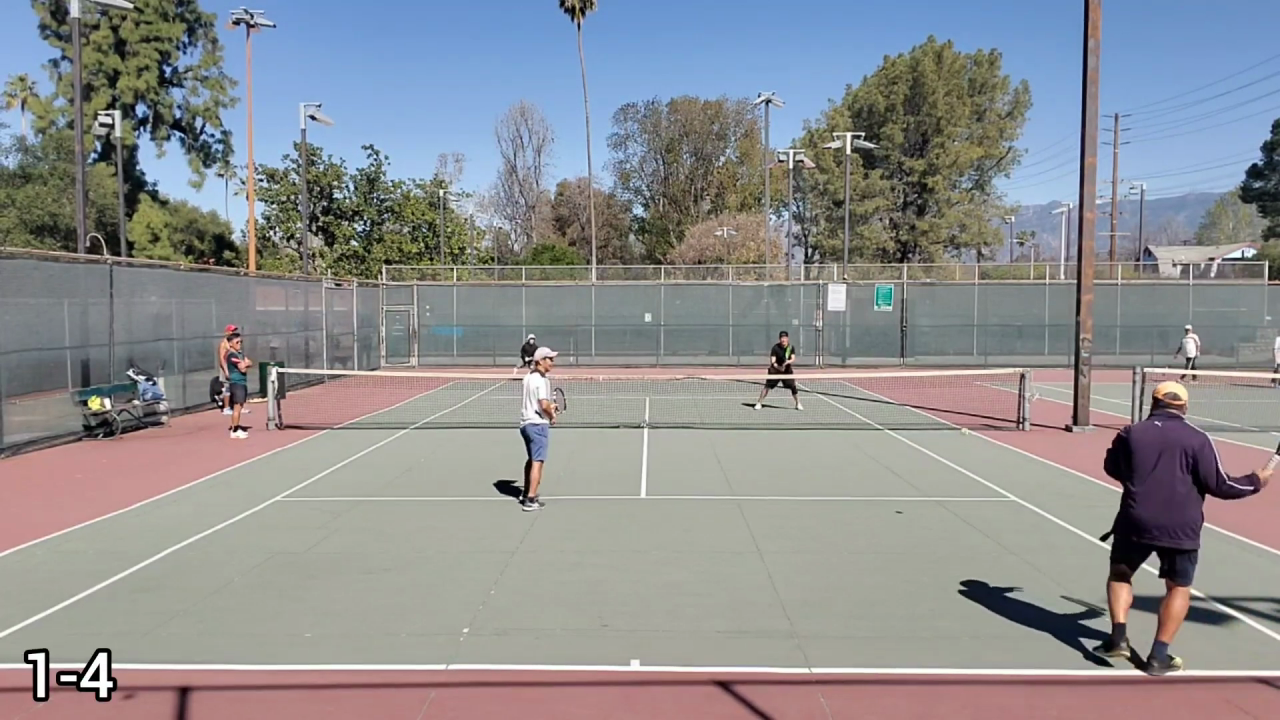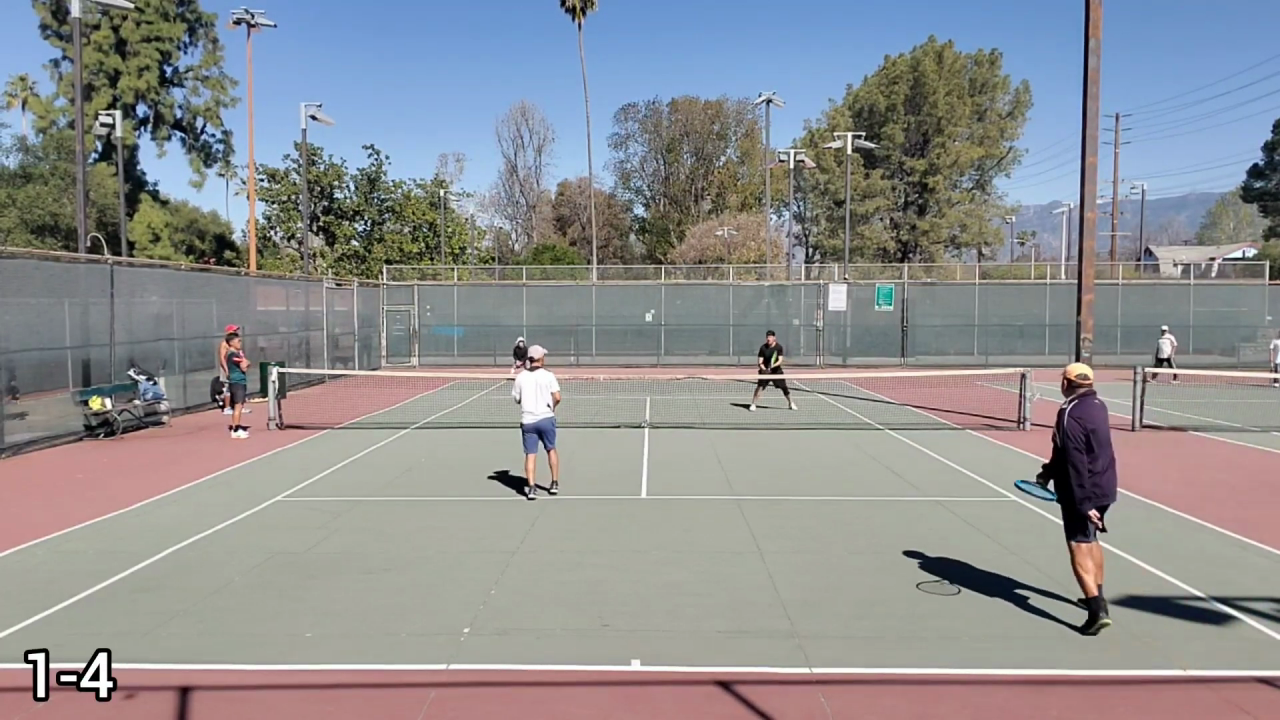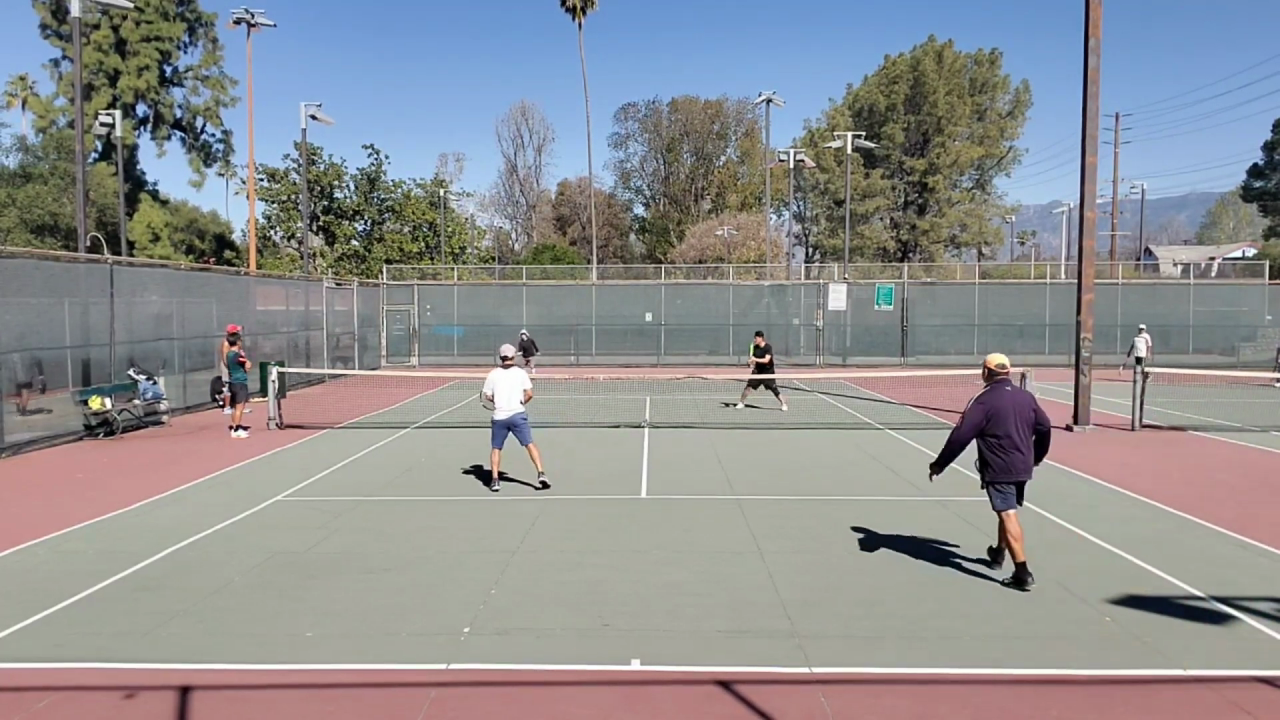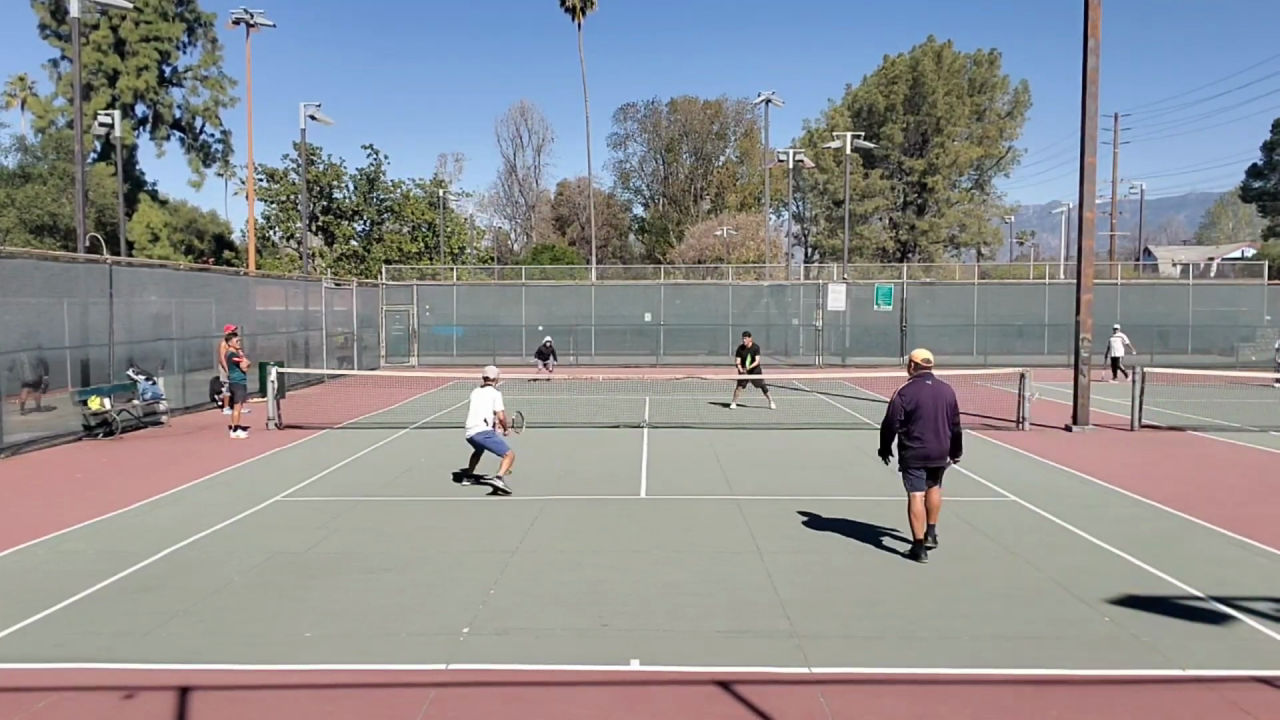
dt=0.7s
person 1, frame 1
left shoulder: (1130, 434)
right shoulder: (1197, 440)
left elbow: (1113, 467)
right elbow: (1219, 487)
right wrist: (1255, 482)
left hip: (1136, 524)
right hip: (1181, 528)
left knee: (1119, 574)
right knee: (1179, 588)
left ankle: (1118, 637)
right ankle: (1160, 655)
person 1, frame 2
left shoulder: (1071, 413)
right shoulder: (1097, 406)
left elbow: (1076, 463)
left wrist: (1082, 503)
right wrist: (1049, 470)
left hip: (1082, 492)
right hip: (1105, 488)
left knee: (1078, 547)
right knee: (1089, 541)
left ankle: (1096, 608)
right ankle: (1097, 603)
person 1, frame 3
left shoulder: (982, 401)
right shoulder: (1026, 397)
left elbow: (960, 436)
right elbow: (1044, 428)
left wrist: (939, 464)
right wrist: (1036, 458)
left hip: (998, 469)
right hip: (1023, 466)
left knee: (1007, 516)
right knee: (1010, 511)
left ankle: (1022, 573)
right ankle: (998, 553)
person 1, frame 4
left shoulder: (905, 392)
right shoulder: (947, 390)
left elbow: (890, 425)
right elbow: (955, 424)
left wrist: (884, 449)
right wrist: (956, 451)
left hip: (914, 455)
right hip: (939, 454)
left knee: (916, 496)
right knee: (933, 488)
left ankle: (919, 548)
right ankle: (931, 533)
